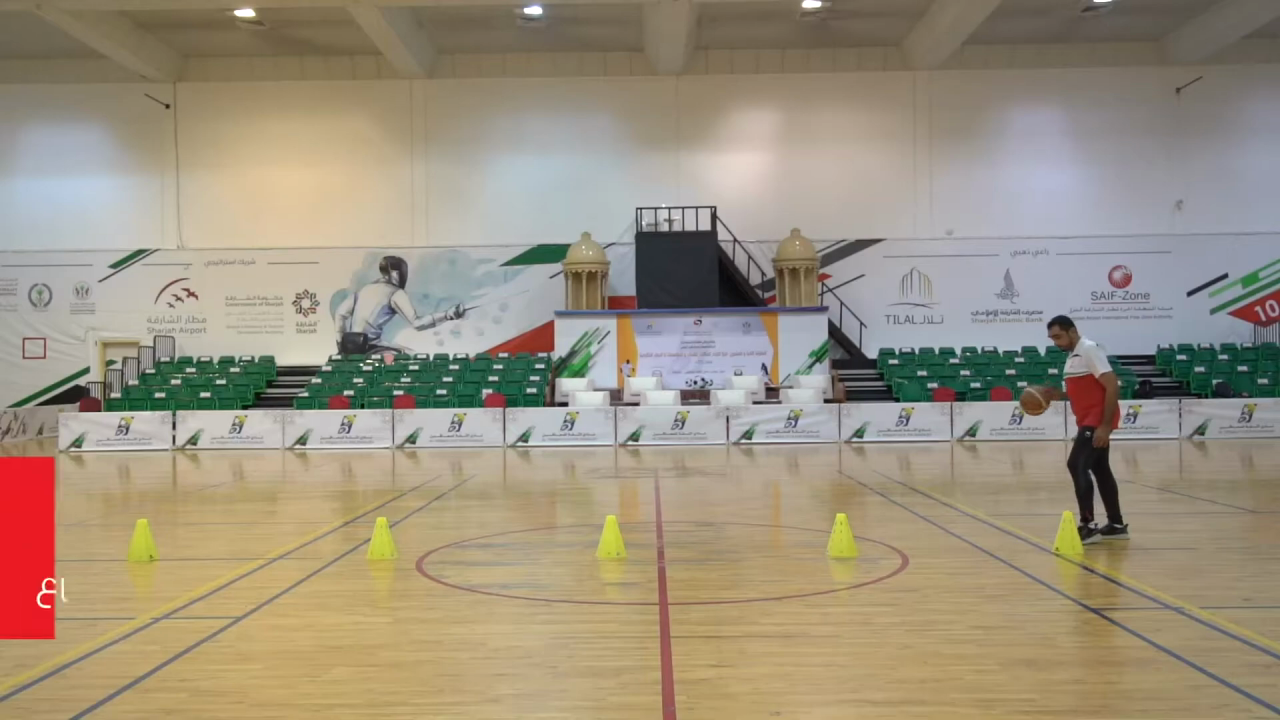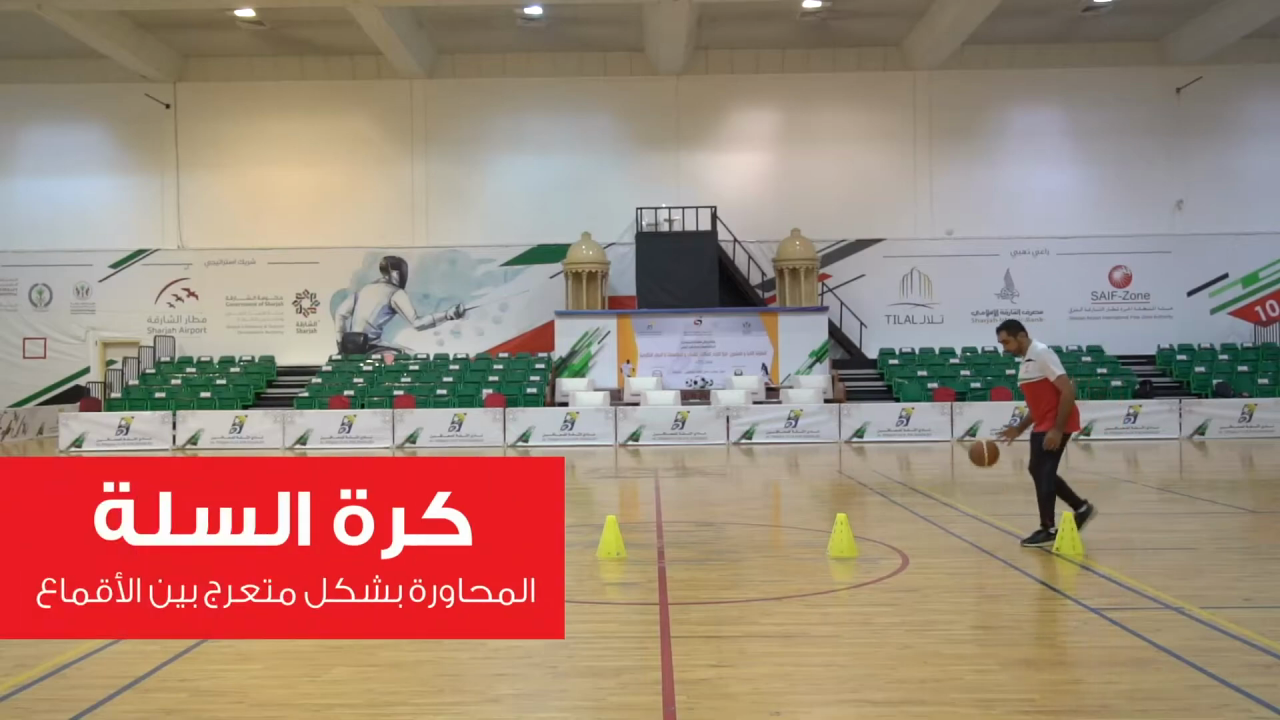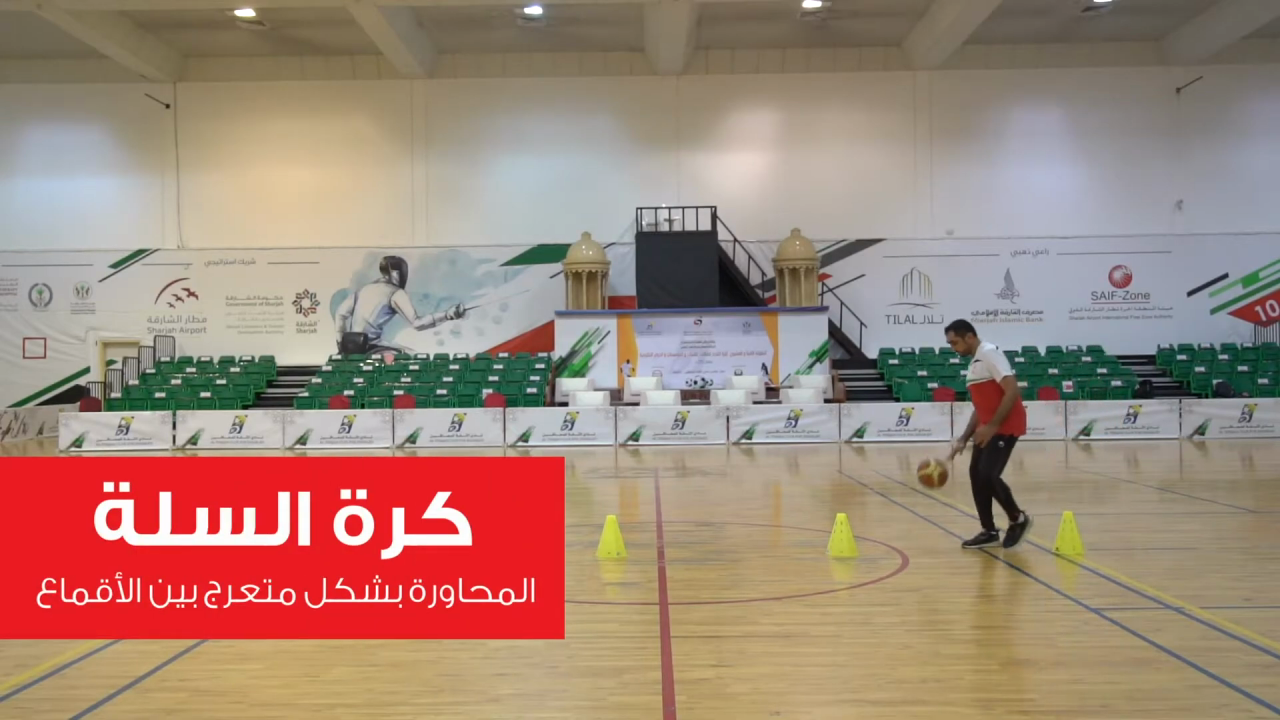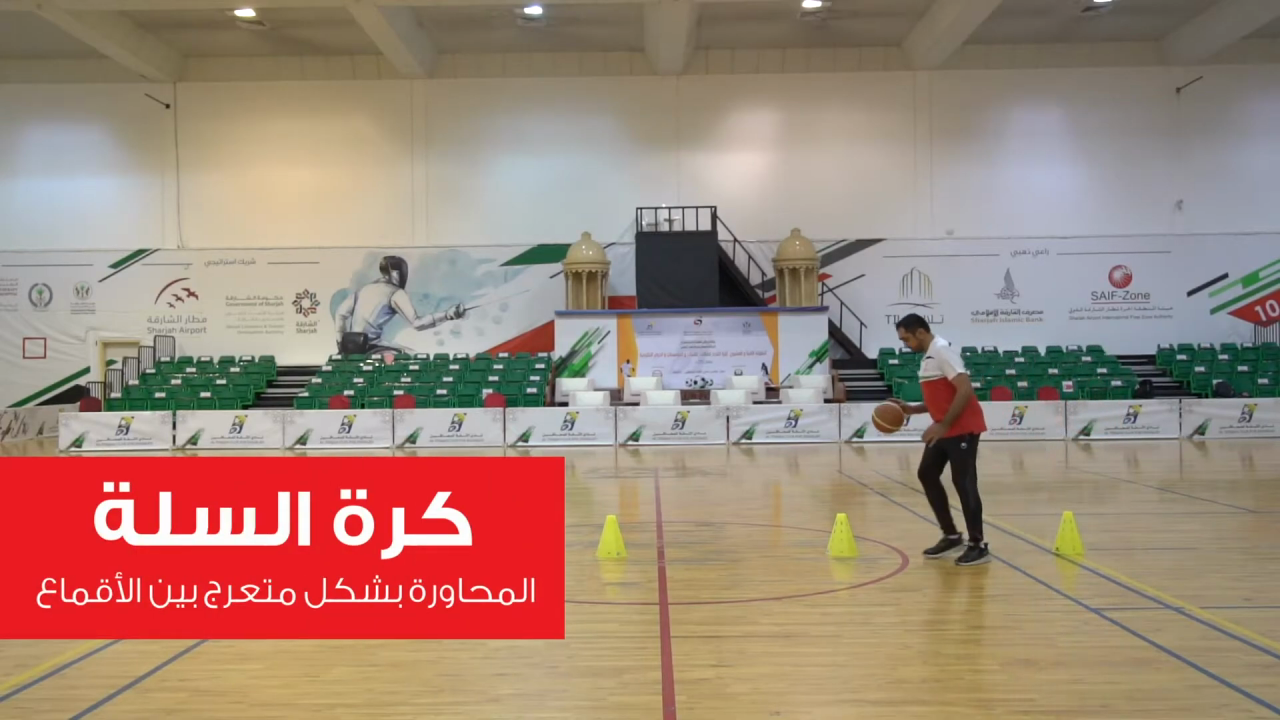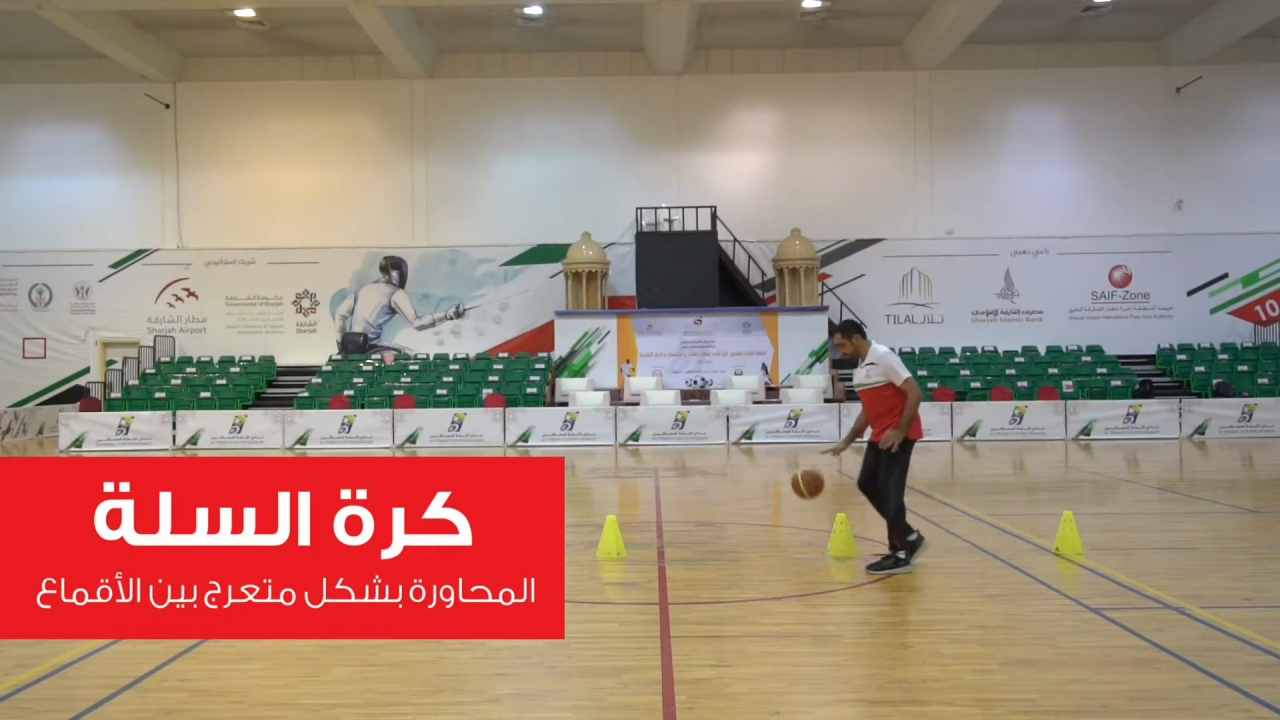
dt=0.5s
person 1, frame 1
left shoulder: (1089, 350)
right shoulder: (1073, 356)
left elbow: (1112, 387)
left wrist: (1105, 425)
right wrist: (1057, 395)
left hip: (1097, 422)
right hip: (1088, 422)
left knee: (1077, 465)
right knee: (1100, 470)
left ankle: (1088, 525)
right ankle: (1117, 525)
person 1, frame 2
left shoulder: (1042, 354)
right shoulder: (1026, 362)
left elbow: (1068, 390)
left wrist: (1057, 429)
right wrist: (1020, 429)
left hip: (1056, 425)
right hip: (1043, 425)
left knee: (1043, 473)
right knee: (1039, 470)
left ankle: (1048, 530)
right ankle: (1080, 507)
person 1, frame 3
left shoulder: (990, 354)
right shoulder: (975, 362)
left elbow: (1012, 391)
left wrist: (992, 426)
right wrist: (964, 439)
left hip: (1006, 427)
right hip: (989, 427)
left knee: (988, 474)
right knee: (976, 474)
left ankle: (1017, 518)
right ankle: (989, 531)
person 1, frame 4
left shoulder: (942, 351)
right shoulder: (928, 357)
left elbow: (965, 390)
left wrist: (942, 425)
right wrist: (911, 409)
left hip: (963, 428)
right hip: (944, 429)
left knee: (964, 483)
right knee: (927, 475)
left ankle: (978, 544)
right ankle: (951, 535)
person 1, frame 5
left shoulder: (884, 357)
right shoulder: (860, 369)
left elbow: (915, 393)
left wrist: (900, 431)
right wrist: (845, 443)
left hip: (899, 434)
right hip: (880, 435)
left knee: (888, 488)
right knee: (867, 483)
left ankle: (899, 554)
right ankle: (909, 537)
